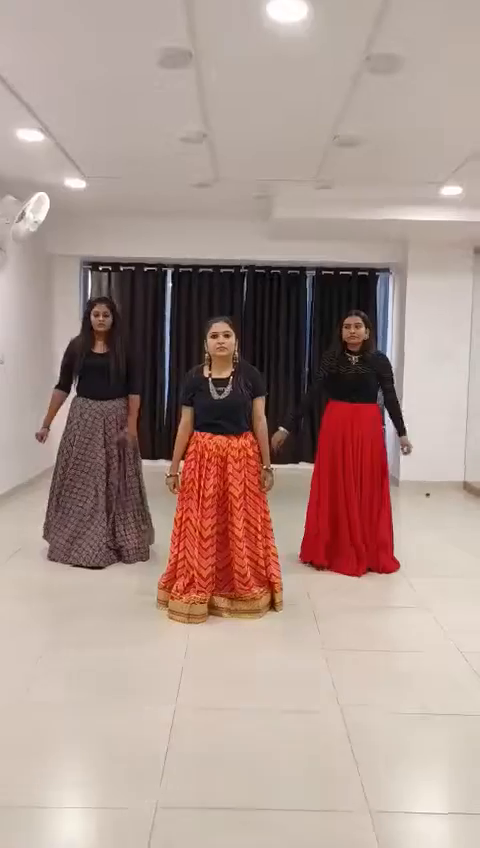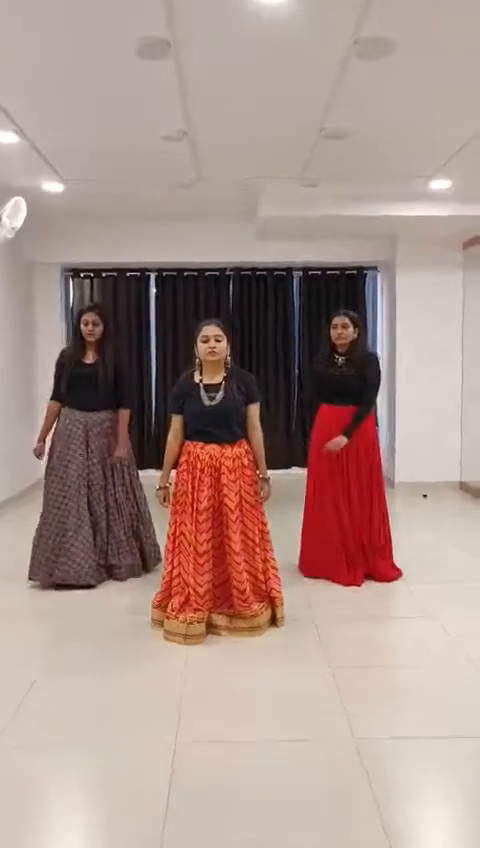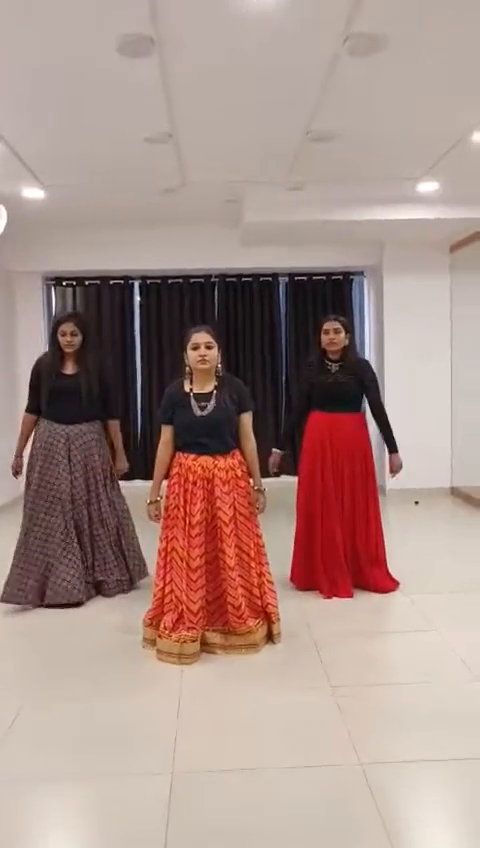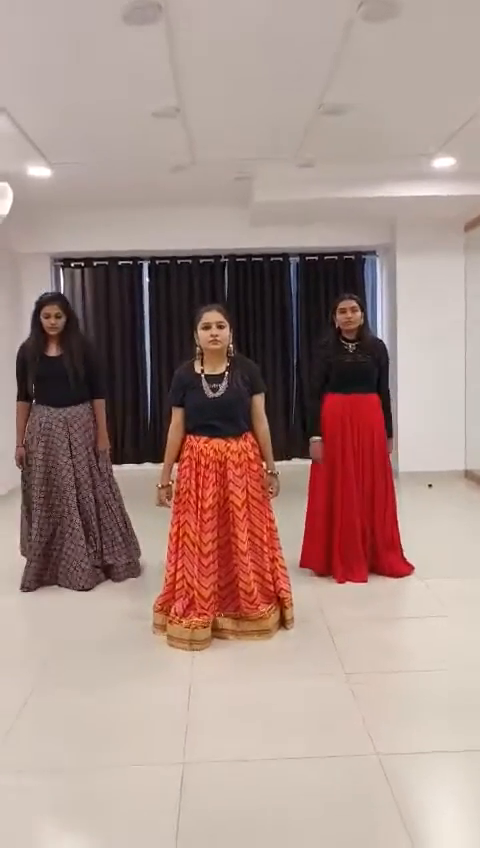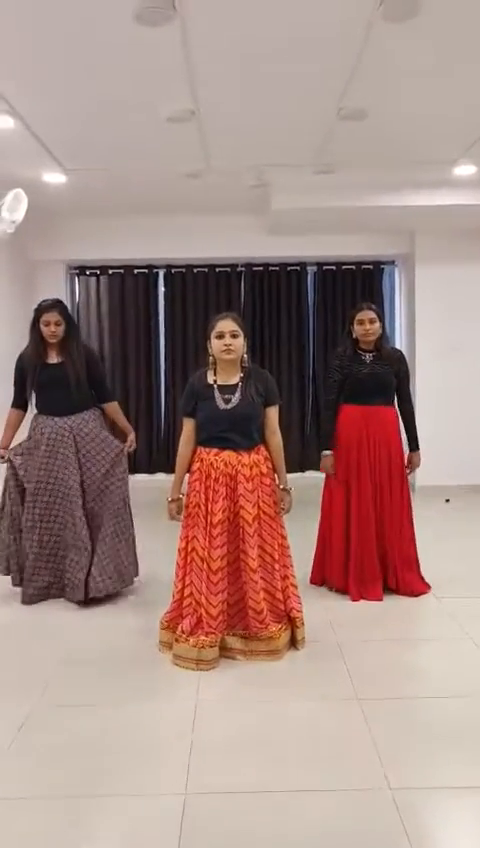
dt=0.4s
person 1, frame 1
left shoulder: (250, 375)
right shoulder: (195, 378)
left elbow: (259, 421)
right elbow: (185, 425)
left wrist: (266, 465)
right wrist: (173, 468)
left hip: (241, 458)
right hip: (203, 458)
left knee: (241, 525)
right knee: (202, 526)
left ankle: (242, 589)
right ankle: (196, 589)
person 1, frame 2
left shoulder: (243, 380)
right shoulder: (184, 384)
left elbow: (254, 429)
right elbow: (175, 434)
left wrist: (263, 474)
right wrist: (163, 479)
left hip: (236, 467)
right hip: (196, 468)
left knee: (238, 538)
right knee: (195, 539)
left ankle: (241, 605)
right ankle: (192, 608)
person 1, frame 3
left shoulder: (235, 389)
right shoulder: (174, 393)
left elbow: (247, 438)
right elbow: (166, 445)
left wrist: (257, 485)
right wrist: (154, 494)
left hip: (229, 480)
right hip: (187, 481)
left knee: (232, 552)
right knee: (188, 554)
left ankle: (236, 621)
right ankle: (186, 625)
person 1, frame 4
left shoulder: (247, 370)
right shoulder: (185, 375)
left elbow: (260, 421)
right elbow: (176, 428)
left wrist: (271, 468)
right wrist: (164, 477)
left hip: (242, 463)
right hip: (198, 465)
left knee: (245, 537)
right knee: (199, 540)
left ankle: (248, 607)
right ankle: (197, 611)
person 1, frame 5
left shoulder: (261, 380)
right shoulder: (197, 384)
left elbow: (273, 434)
right elbow: (187, 439)
left wrist: (283, 483)
right wrist: (175, 490)
left hip: (253, 477)
right hip: (209, 478)
left knee: (255, 554)
right knee: (209, 556)
left ankle: (258, 626)
right ankle: (205, 629)
person 2, frame 1
left shoulder: (123, 348)
right shoulder: (76, 347)
left elbow: (134, 389)
right elbow: (63, 386)
left wrist: (132, 422)
right wrist: (46, 423)
left hip: (116, 418)
right hip: (84, 417)
left knee: (116, 482)
right knee: (81, 481)
left ankle: (121, 540)
right ankle: (76, 542)
person 2, frame 2
left shoulder: (114, 358)
right shoulder: (67, 356)
left elbow: (124, 403)
right elbow: (57, 398)
left wrist: (122, 442)
right wrist: (42, 436)
left hip: (105, 429)
right hip: (71, 430)
left knee: (109, 496)
right knee: (67, 498)
left ankle: (114, 558)
right ankle: (66, 563)
person 2, frame 3
left shoulder: (95, 368)
right shoulder: (43, 367)
left elbow: (110, 412)
right elbow: (32, 410)
left wrist: (120, 453)
left hip: (88, 444)
right hip: (50, 444)
left knee: (92, 511)
right knee: (47, 516)
left ankle: (101, 575)
right ankle: (44, 582)
person 2, frame 4
left shoulder: (81, 347)
right shoulder: (28, 351)
left elbow: (98, 392)
right elbow: (23, 397)
left wrist: (102, 434)
right wrist: (20, 441)
left hip: (81, 425)
right hip: (44, 429)
left knee: (90, 495)
right knee: (48, 499)
left ankle: (99, 560)
right ankle: (49, 564)
person 2, frame 5
left shoulder: (83, 354)
right shoulder: (28, 359)
left elbow: (104, 396)
left wrist: (128, 430)
left hip: (87, 434)
right hip: (47, 438)
left knee: (94, 506)
right knee: (48, 511)
left ankle: (95, 577)
right ankle: (47, 579)
person 3, frame 1
left shoulder: (378, 360)
right shoulder: (331, 359)
left elbow: (390, 397)
right elbow: (312, 394)
left wrist: (402, 432)
right wrist: (286, 427)
left hip: (367, 428)
right hip: (335, 426)
left knee: (367, 491)
right knee: (332, 490)
left ankle: (369, 553)
right ankle: (330, 550)
person 3, frame 2
left shoulder: (368, 360)
right shoulder: (321, 361)
left elbow: (368, 403)
right elbow: (315, 401)
left wrist: (345, 435)
right wrist: (317, 435)
left hip: (359, 432)
right hip: (325, 431)
left knee: (362, 498)
right knee: (327, 498)
left ankle: (370, 561)
right ankle: (330, 561)
person 3, frame 3
left shoulder: (360, 367)
right shoulder: (313, 368)
left elbow: (377, 407)
right elbow: (299, 409)
left wrist: (392, 449)
right wrist: (280, 448)
left hip: (352, 440)
right hip: (318, 440)
left knee: (355, 506)
right knee: (320, 507)
left ankle: (365, 572)
right ankle: (323, 572)
person 3, frame 4
left shoulder: (376, 347)
right shoulder: (326, 348)
left elbow: (383, 391)
right elbow: (315, 394)
left wrist: (389, 433)
right wrist: (315, 435)
left hip: (370, 422)
right hip: (334, 422)
left knee: (372, 490)
right knee: (336, 491)
left ankle: (380, 556)
right ankle: (338, 557)
person 3, frame 5
left shoulder: (395, 358)
right shoulder: (342, 358)
left elbow: (406, 403)
right elbow: (330, 405)
left wrist: (414, 447)
right wrist: (327, 449)
left hip: (386, 435)
right hip: (350, 435)
left knee: (389, 507)
right knee: (350, 507)
left ankle: (395, 574)
right ankle: (350, 574)
